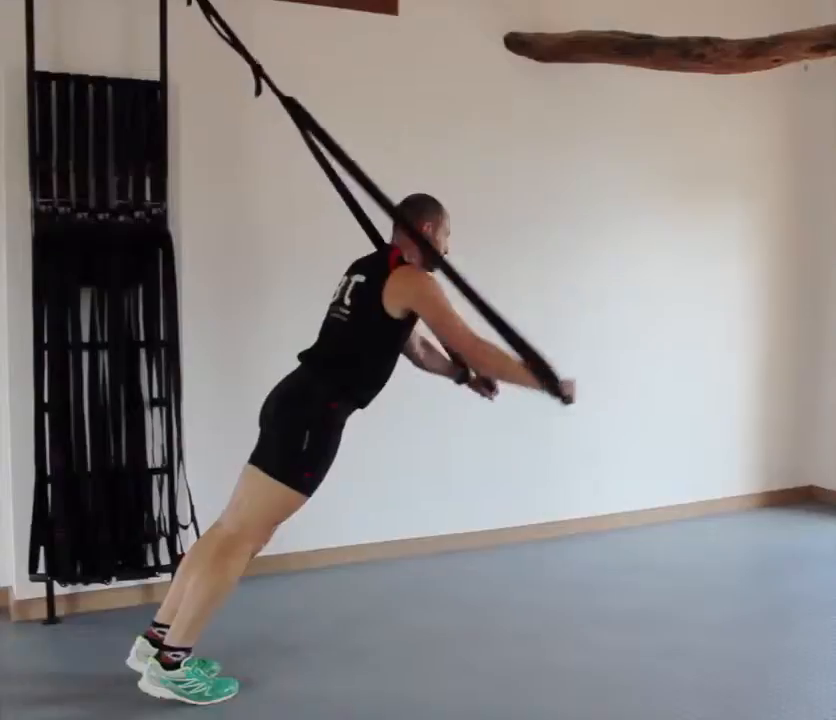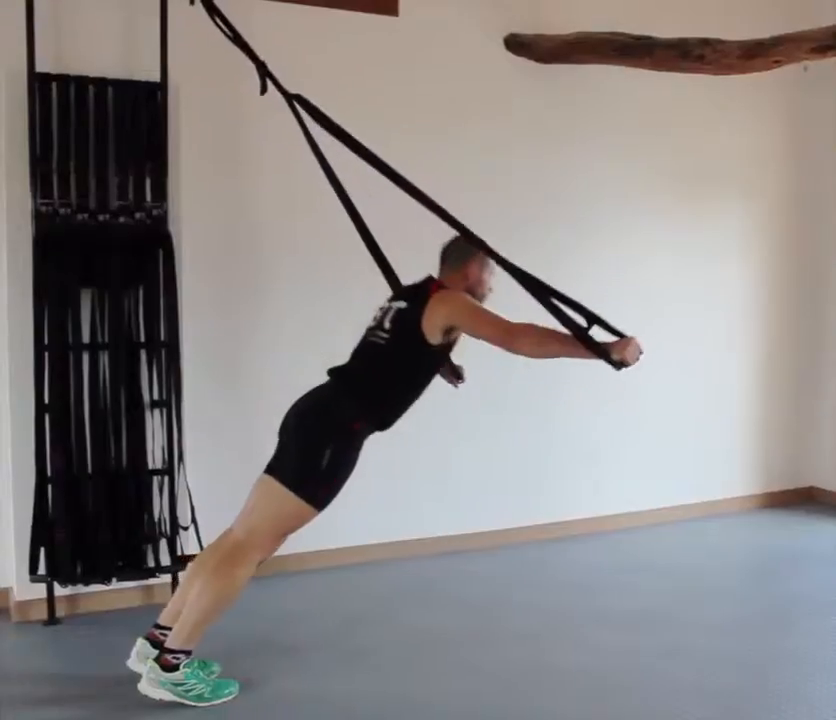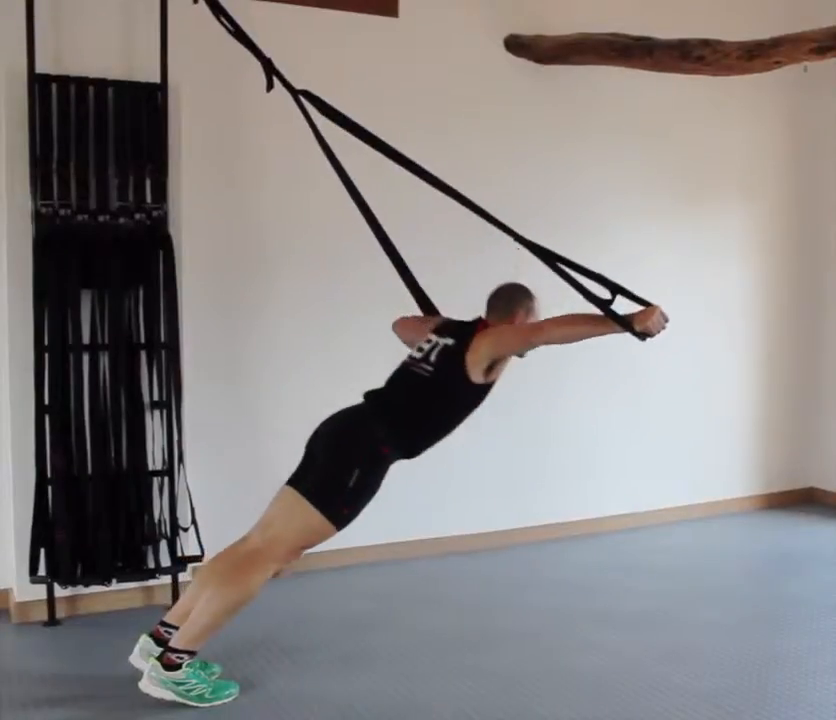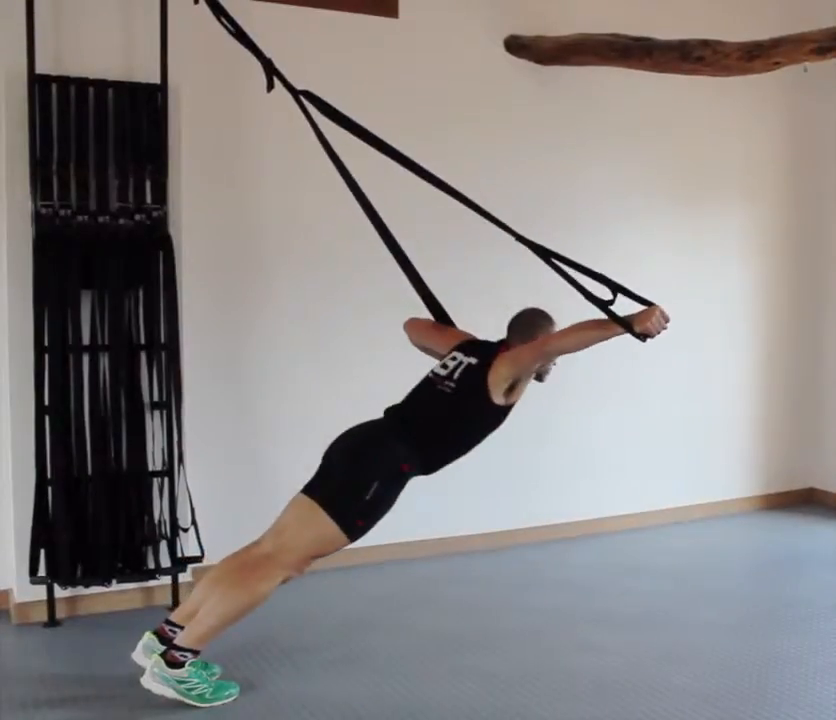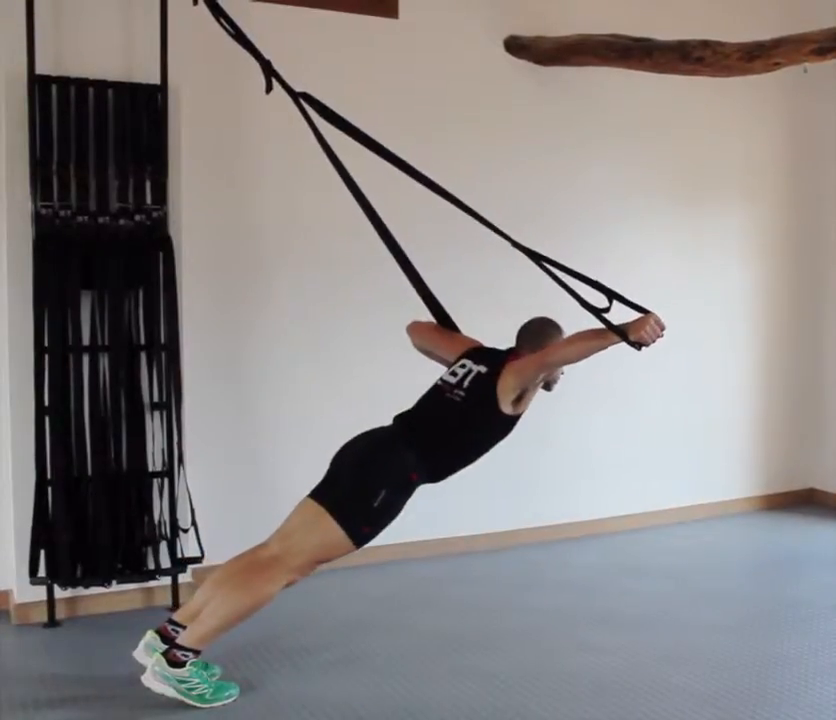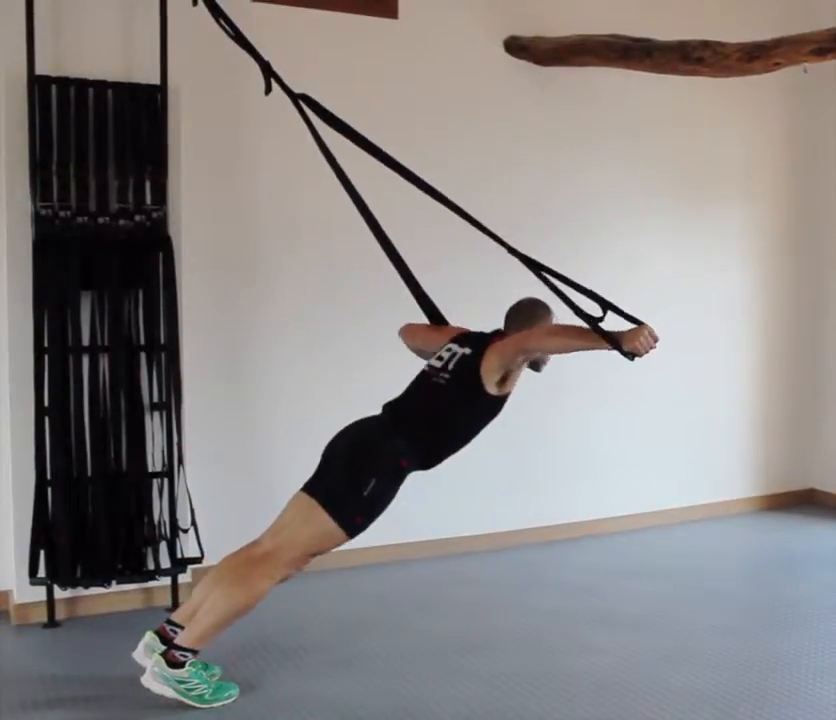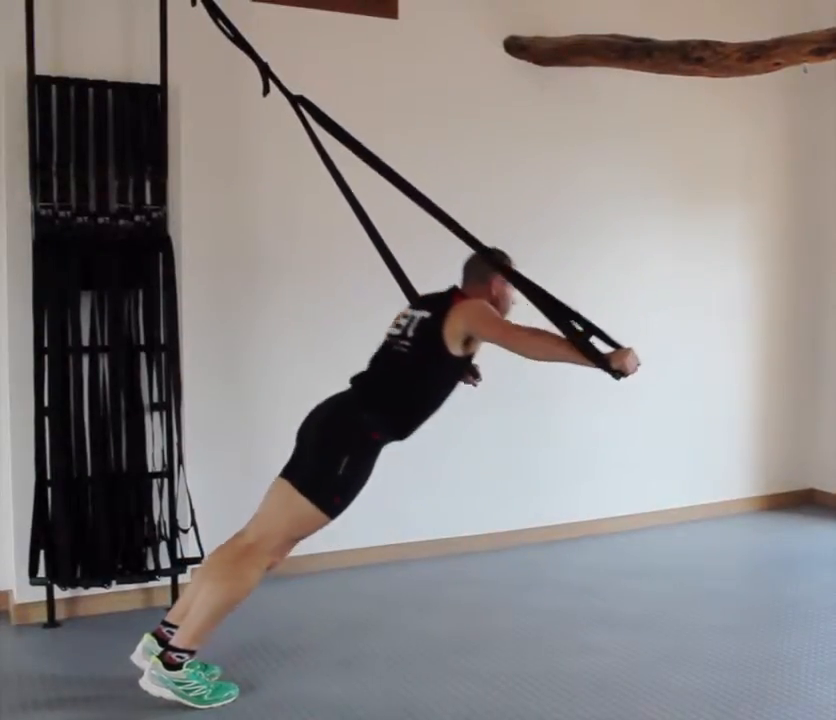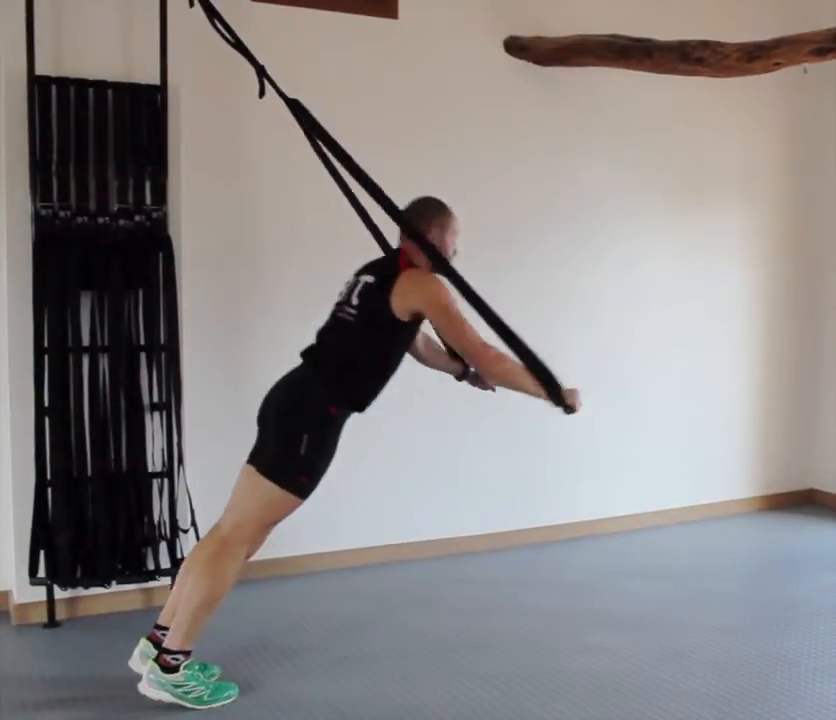
dt=0.4s
person 1, frame 1
left shoulder: (369, 270)
right shoulder: (412, 278)
left elbow: (409, 344)
right elbow: (473, 347)
left wrist: (463, 376)
right wrist: (548, 384)
left hip: (298, 399)
right hip: (314, 413)
left knee: (235, 529)
right knee: (243, 534)
left ankle: (157, 639)
right ankle: (171, 663)
person 1, frame 2
left shoulder: (410, 297)
right shoulder: (450, 304)
right elbow: (519, 339)
left wrist: (439, 364)
right wrist: (606, 351)
left hip: (318, 414)
right hip: (335, 428)
left knee: (247, 536)
right knee: (252, 541)
left ankle: (158, 640)
right ankle: (171, 664)
person 1, frame 3
left shoulder: (447, 328)
right shoulder: (491, 342)
left elbow: (401, 326)
right elbow: (553, 332)
right wrist: (631, 323)
left hip: (345, 433)
right hip: (363, 451)
left knee: (263, 543)
right knee: (270, 551)
left ankle: (162, 636)
right ankle: (173, 662)
person 1, frame 4
left shoulder: (468, 347)
right shoulder: (510, 365)
left elbow: (413, 325)
right elbow: (560, 343)
right wrist: (631, 324)
left hip: (364, 445)
right hip: (382, 464)
left knee: (273, 549)
right knee: (281, 558)
left ankle: (166, 636)
right ankle: (176, 661)
person 1, frame 5
left shoulder: (476, 355)
right shoulder: (518, 375)
left elbow: (416, 328)
right elbow: (558, 352)
right wrist: (625, 333)
left hip: (371, 452)
right hip: (390, 472)
left knee: (279, 552)
right knee: (286, 561)
left ankle: (167, 635)
right ankle: (177, 659)
person 1, frame 6
left shoulder: (465, 340)
right shoulder: (503, 356)
left elbow: (408, 332)
right elbow: (545, 337)
right wrist: (618, 340)
left hip: (363, 443)
right hip: (379, 461)
left knee: (274, 548)
right knee: (279, 556)
left ankle: (167, 635)
right ankle: (176, 661)
person 1, frame 7
left shoulder: (429, 305)
right shoulder: (469, 313)
right elbow: (525, 340)
left wrist: (452, 361)
right wrist: (606, 359)
left hip: (338, 421)
right hip: (352, 437)
left knee: (260, 539)
right knee: (263, 544)
left ankle: (163, 640)
right ankle: (174, 662)
person 1, frame 8
left shoulder: (378, 273)
right shoulder: (420, 283)
left elbow: (407, 339)
right elbow: (482, 353)
left wrist: (463, 373)
right wrist: (554, 392)
left hip: (298, 399)
right hip: (312, 414)
left knee: (236, 531)
right knee: (239, 535)
left ankle: (159, 643)
right ankle: (169, 665)
